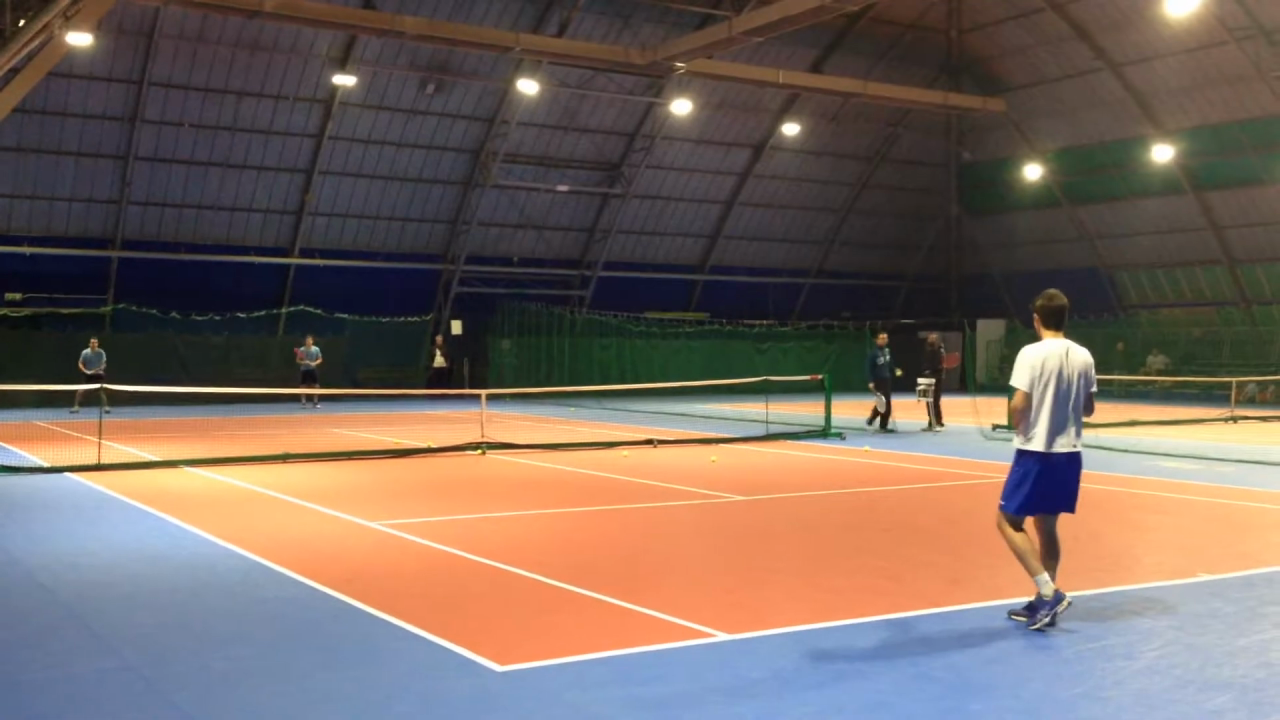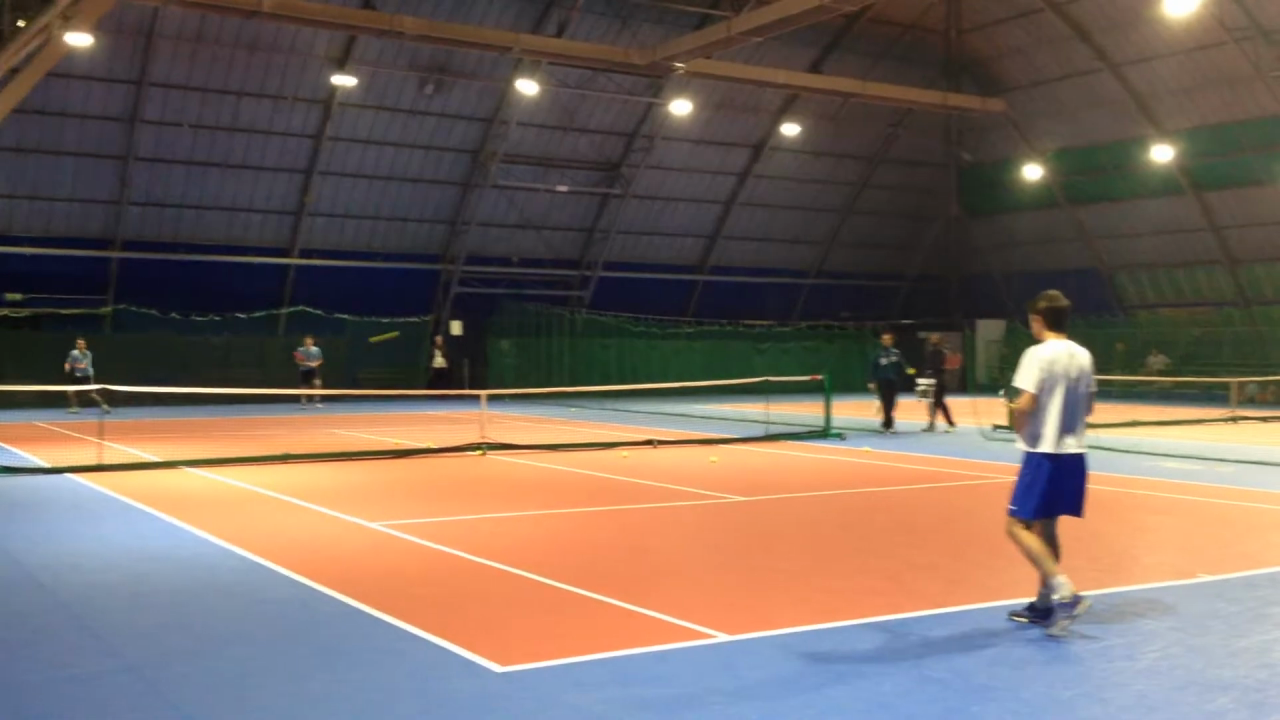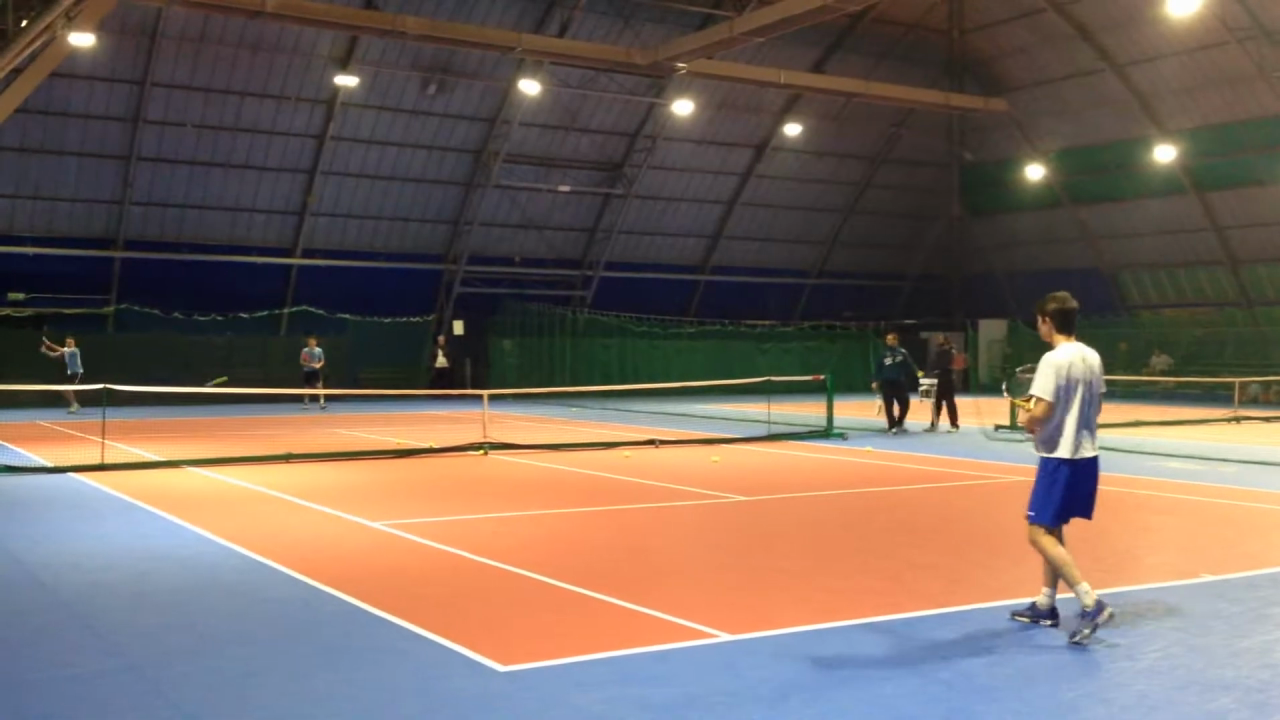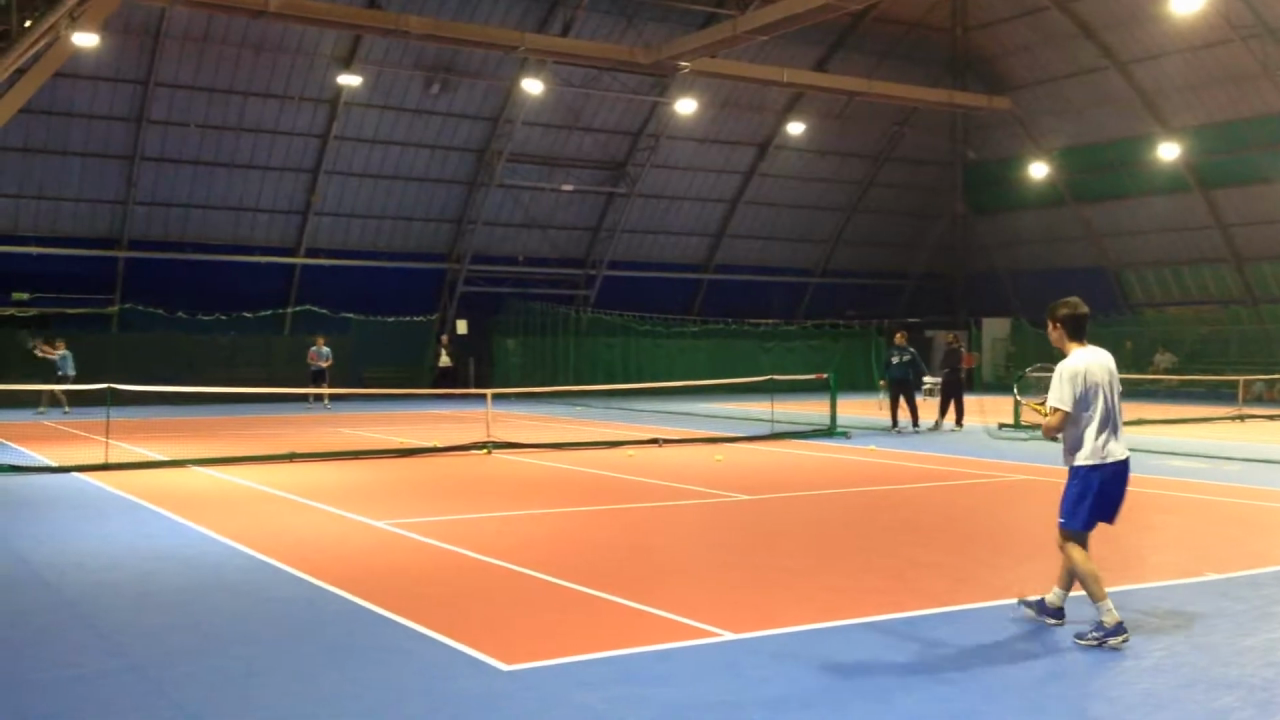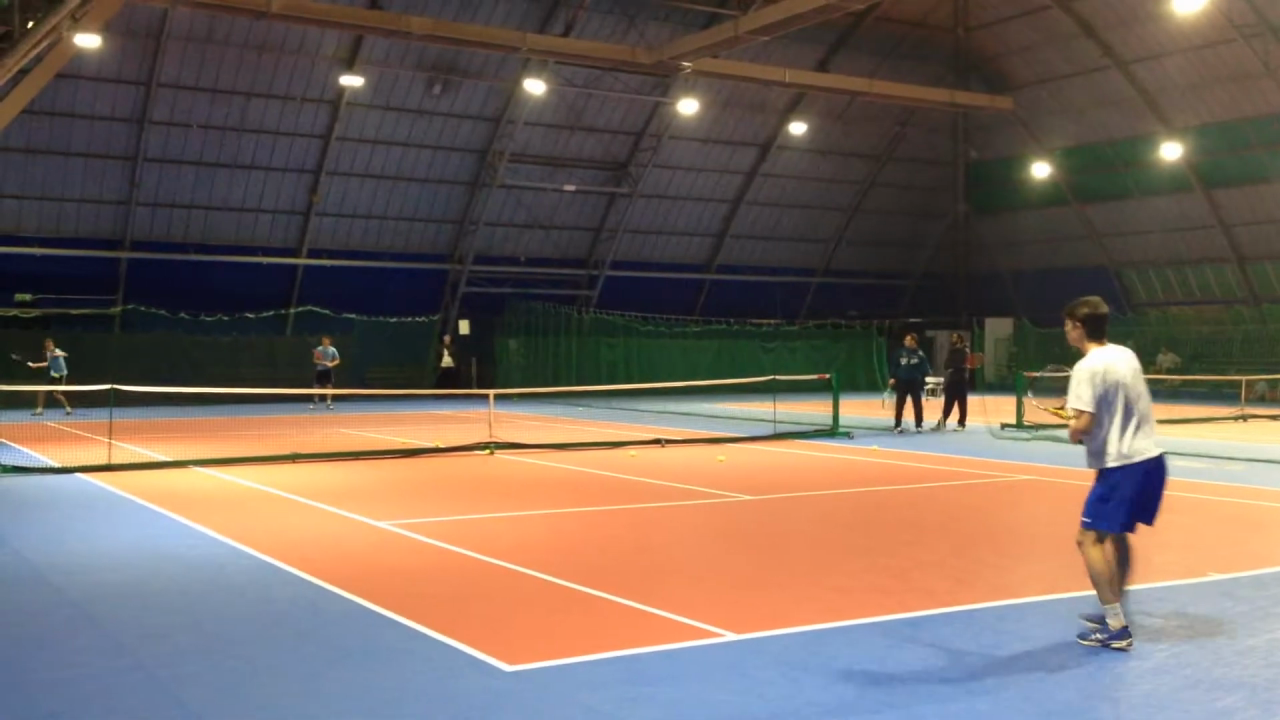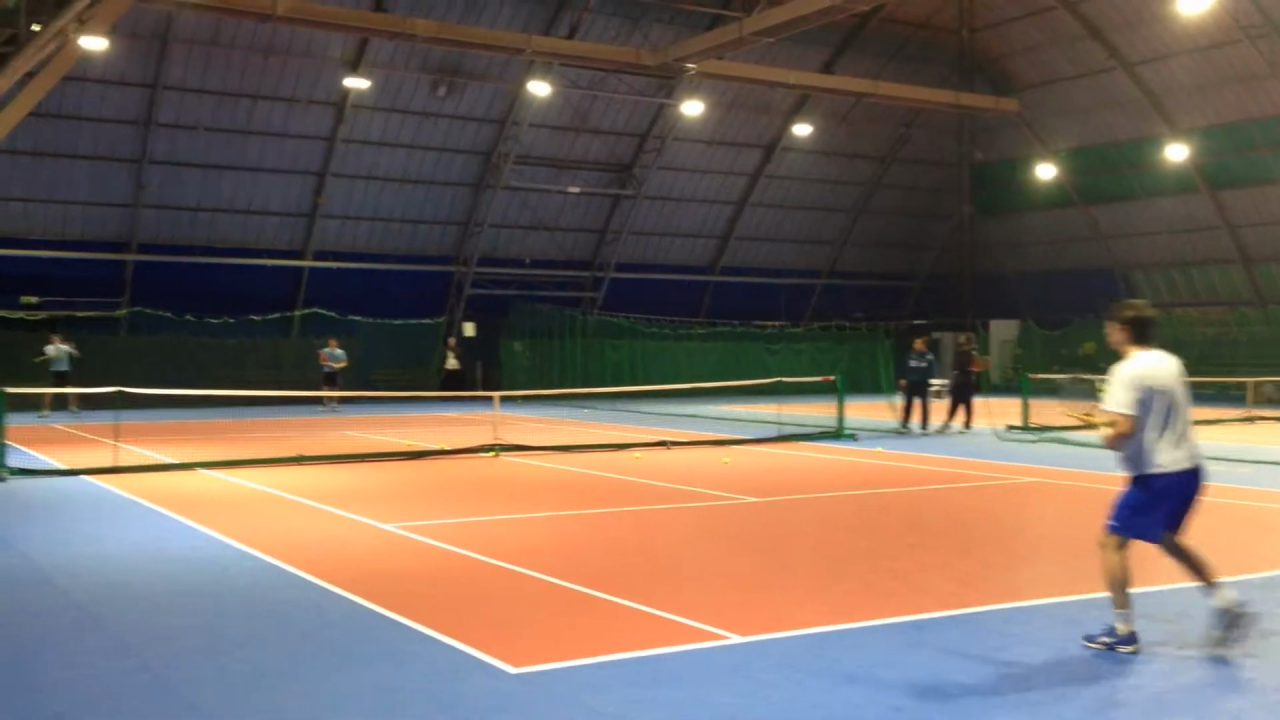
dt=0.2s
person 1, frame 1
left shoulder: (1032, 353)
right shoulder: (1083, 356)
left elbow: (1019, 405)
right elbow: (1088, 409)
left wrist: (1019, 425)
left hip: (1035, 452)
right hip: (1069, 454)
left knee: (1008, 521)
right knee: (1047, 526)
left ankle: (1049, 592)
right ankle: (1044, 601)
person 1, frame 2
left shoulder: (1038, 354)
right shoulder: (1083, 356)
left elbow: (1025, 406)
right elbow: (1087, 408)
left wrist: (1019, 425)
left hip: (1043, 454)
right hip: (1073, 454)
left knee: (1018, 526)
right knee: (1046, 527)
left ankle: (1066, 594)
right ankle: (1044, 604)
person 1, frame 3
left shoulder: (1054, 359)
right shoulder: (1092, 357)
left elbow: (1041, 413)
left wrist: (1028, 423)
left hip: (1060, 459)
right hip: (1086, 457)
left knee: (1040, 534)
right knee: (1052, 530)
left ankle: (1091, 603)
right ankle: (1046, 606)
person 1, frame 4
left shoulder: (1069, 368)
right shoulder: (1105, 358)
left elbow: (1057, 423)
left wrist: (1045, 427)
right wrist: (1070, 420)
left hip: (1091, 465)
right hip: (1116, 460)
left knee: (1070, 542)
right knee: (1075, 535)
left ankle: (1111, 623)
right ankle: (1054, 603)
person 1, frame 5
left shoulder: (1087, 367)
right shoulder: (1127, 355)
left elbow: (1083, 426)
left wrist: (1072, 430)
right wrist: (1081, 416)
left hip: (1122, 466)
right hip: (1151, 459)
left knee: (1089, 539)
right knee: (1115, 533)
left ankle: (1117, 627)
right ankle: (1113, 608)
person 1, frame 6
left shoulder: (1127, 370)
right shoulder: (1170, 362)
left elbow: (1122, 430)
left wrist: (1108, 436)
right wrist: (1116, 420)
left hip: (1156, 474)
right hip: (1186, 468)
left knee: (1112, 543)
right knee: (1167, 540)
left ankle: (1123, 632)
right ankle: (1227, 605)
